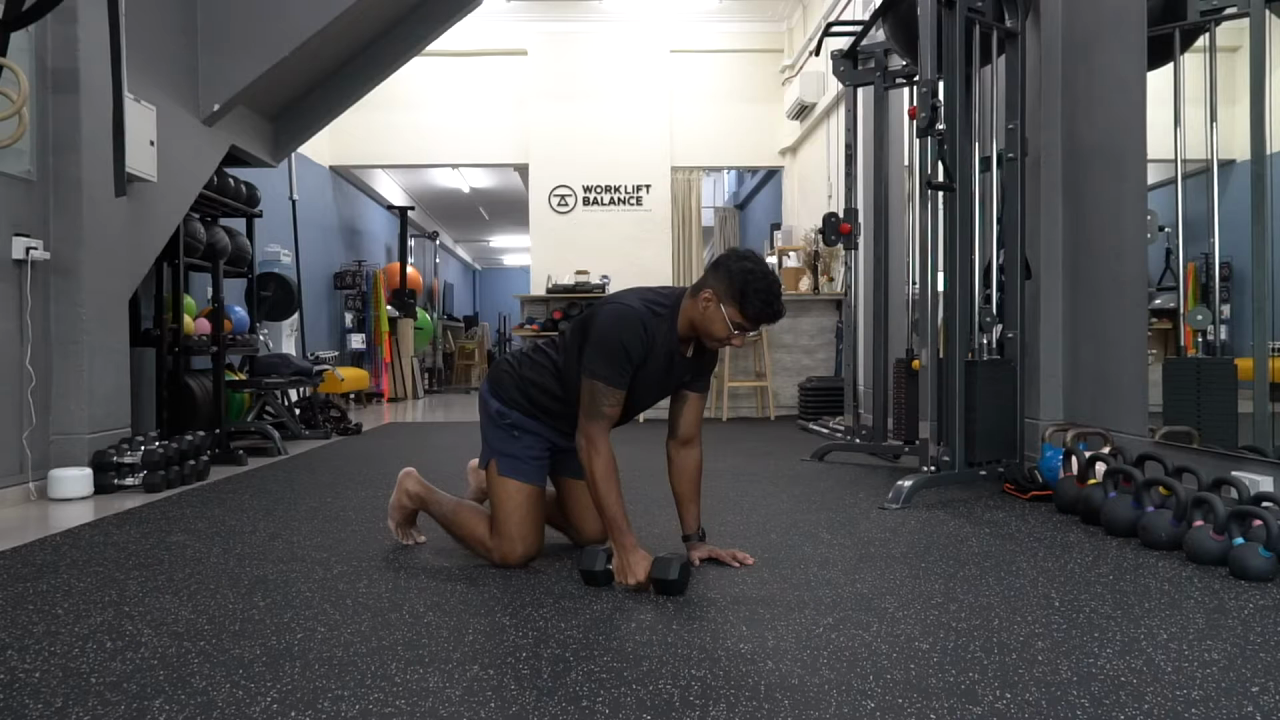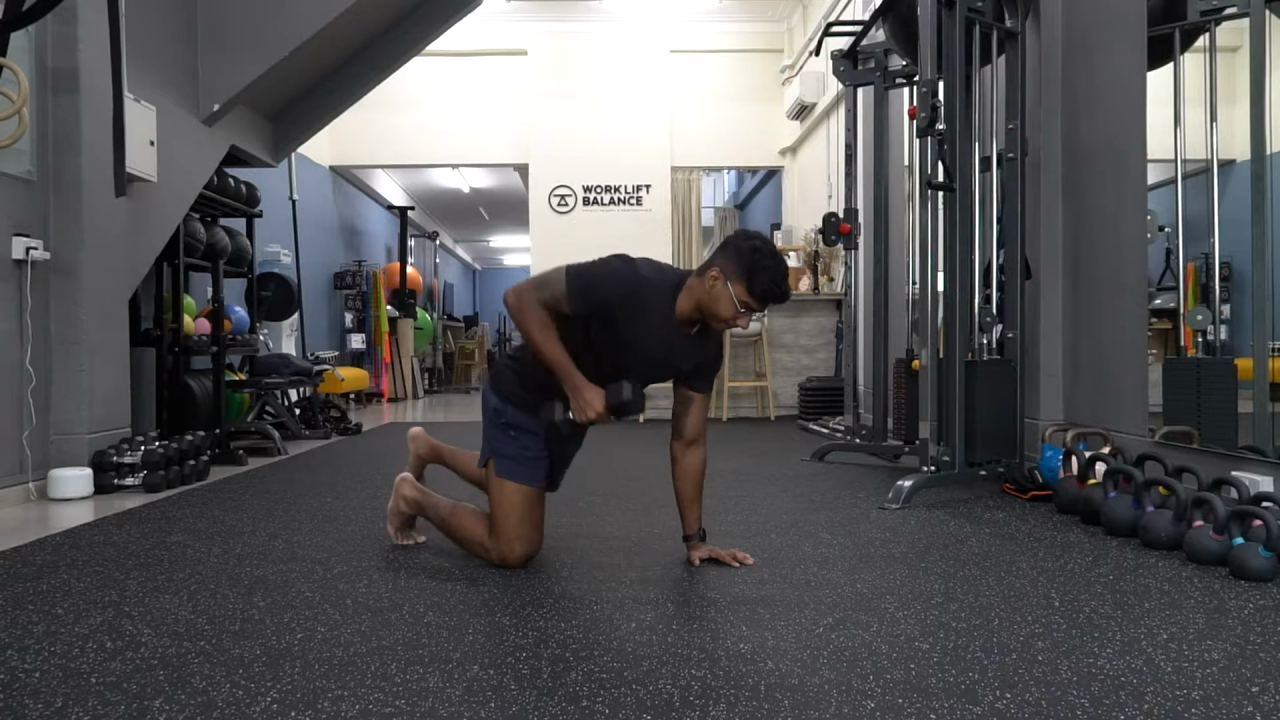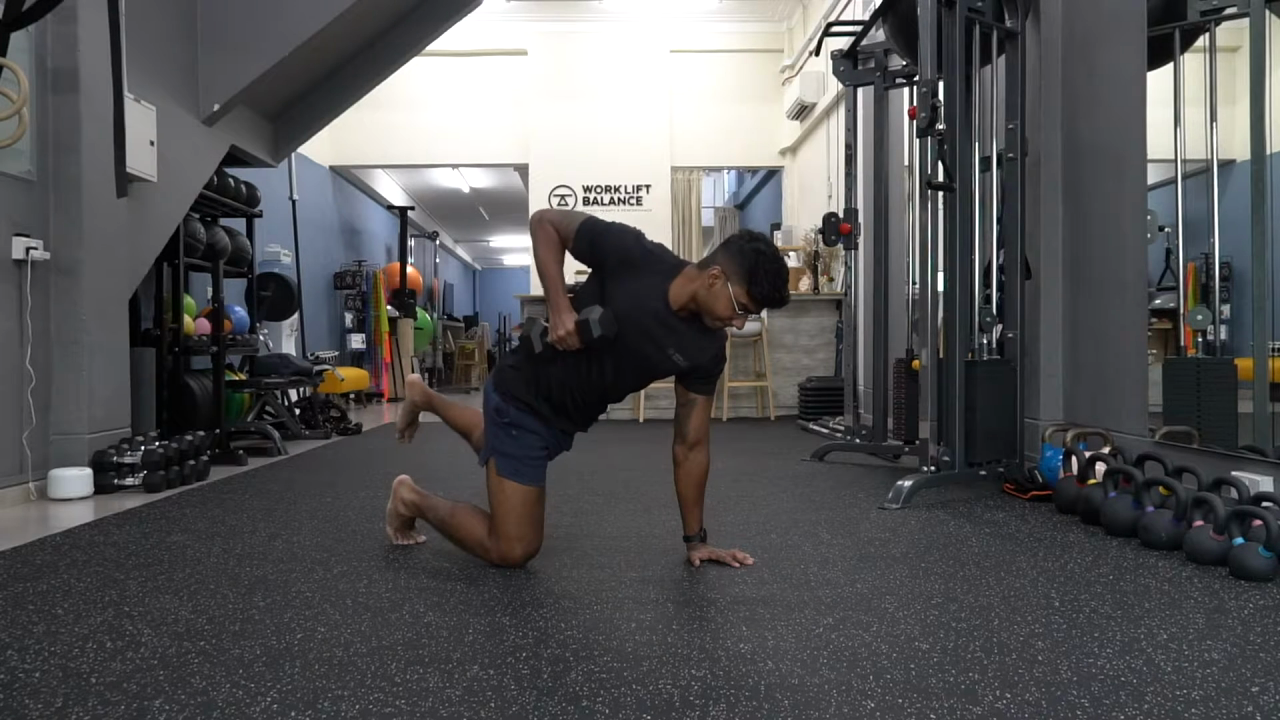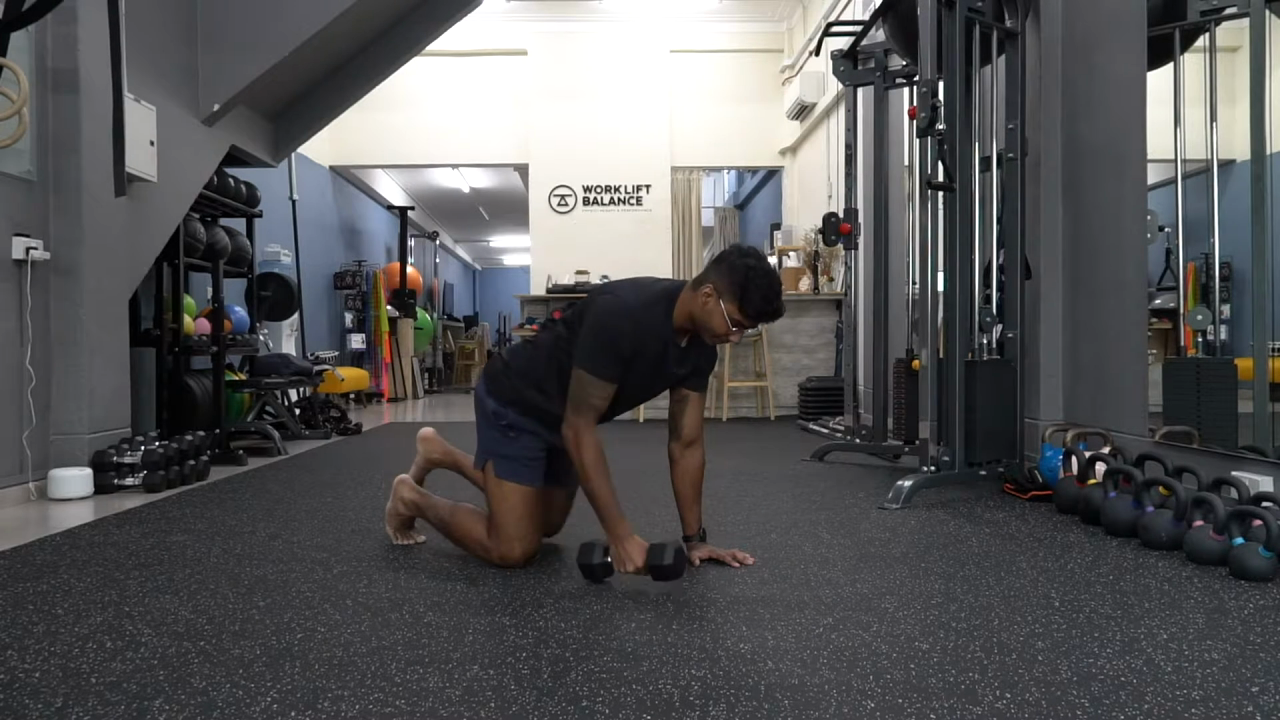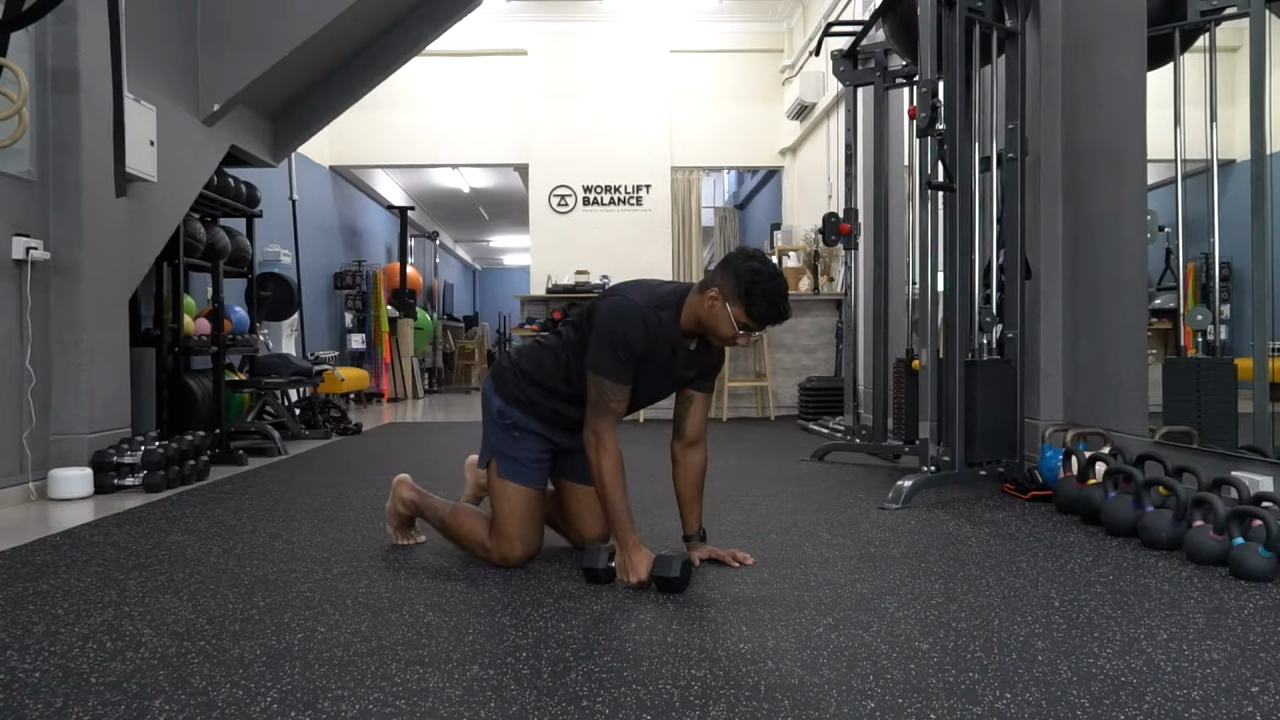
dt=1s
person 1, frame 1
left shoulder: (702, 350)
right shoulder: (627, 322)
left elbow: (684, 442)
right elbow: (593, 437)
left wrist: (694, 539)
right wrist: (626, 545)
left hip: (571, 416)
right hip: (518, 405)
left knee: (592, 534)
right knee: (514, 550)
left ankle: (490, 481)
right ankle: (416, 492)
person 1, frame 2
left shoulder: (705, 348)
right shoulder: (633, 283)
left elbow: (688, 442)
right elbow: (522, 297)
left wrist: (694, 538)
right wrist: (576, 384)
left hip: (567, 413)
right hip: (520, 400)
left knee: (517, 494)
right knee: (513, 550)
left ankle: (429, 448)
right ankle: (413, 497)
person 1, frame 3
left shoulder: (707, 348)
right shoulder: (631, 256)
left elbow: (690, 444)
right elbow: (544, 223)
left wrist: (695, 540)
right wrist: (560, 308)
left hip: (571, 415)
right hip: (523, 396)
left knee: (504, 457)
right knee: (512, 550)
left ankle: (424, 397)
right ankle: (412, 498)
person 1, frame 4
left shoulder: (700, 347)
right shoulder: (623, 314)
left elbow: (686, 443)
right elbow: (579, 429)
left wrist: (694, 539)
right wrist: (620, 534)
left hip: (561, 415)
right hip: (514, 402)
left knee: (544, 524)
right knee: (513, 549)
left ankle: (439, 452)
right ankle: (411, 499)
person 1, frame 5
left shoulder: (708, 348)
right shoulder: (630, 315)
left elbow: (689, 442)
right elbow: (601, 435)
left wrist: (695, 539)
right wrist: (629, 544)
left hip: (576, 416)
right hip: (521, 403)
left knee: (592, 535)
right knee: (513, 550)
left ankle: (488, 478)
right ankle: (411, 497)
